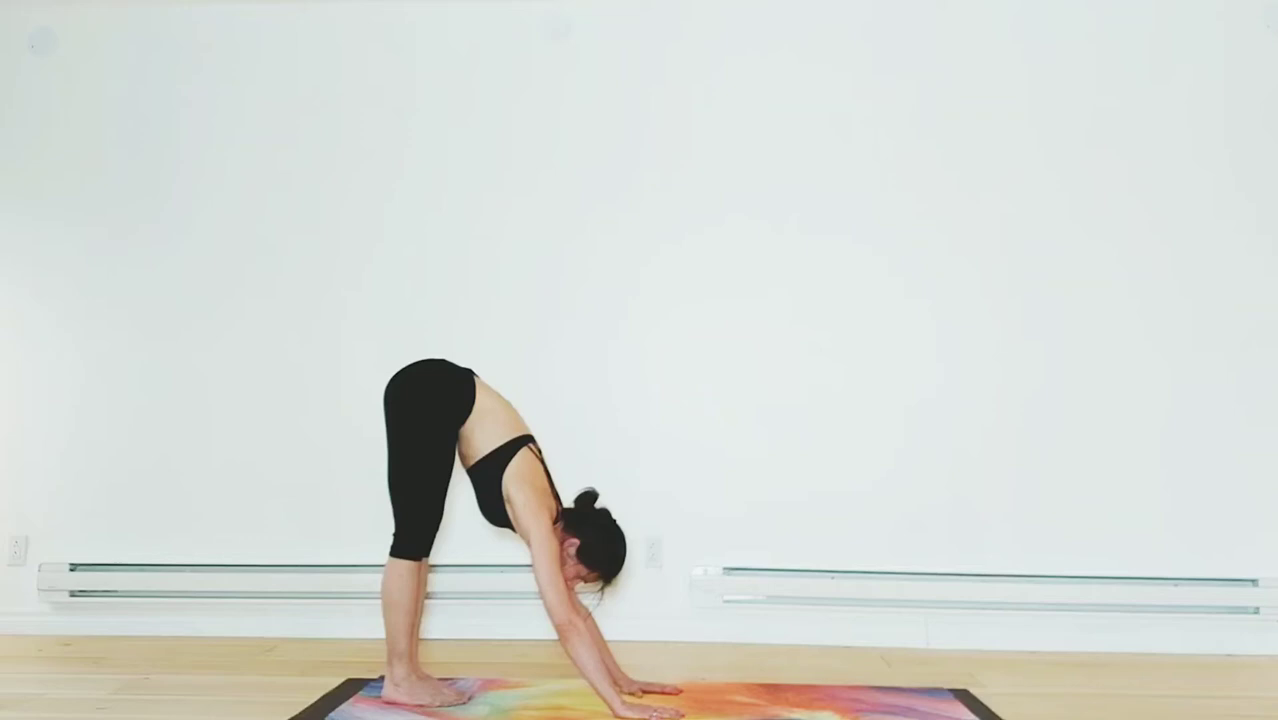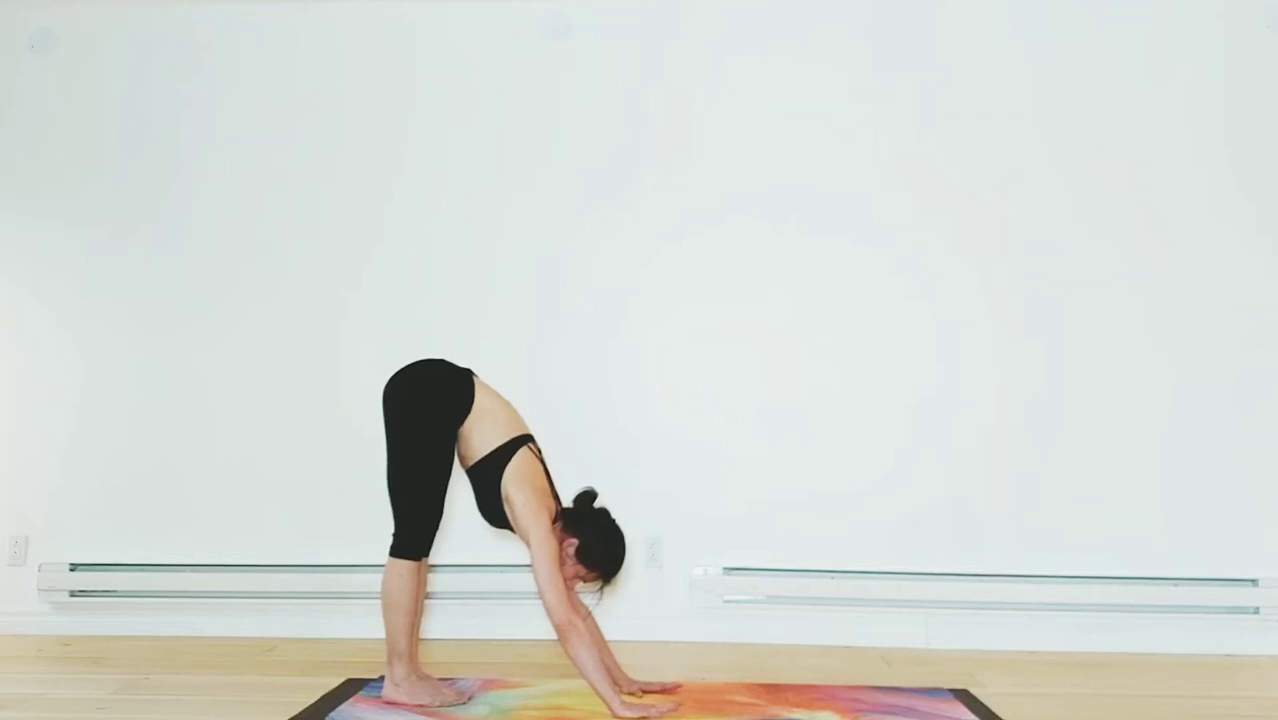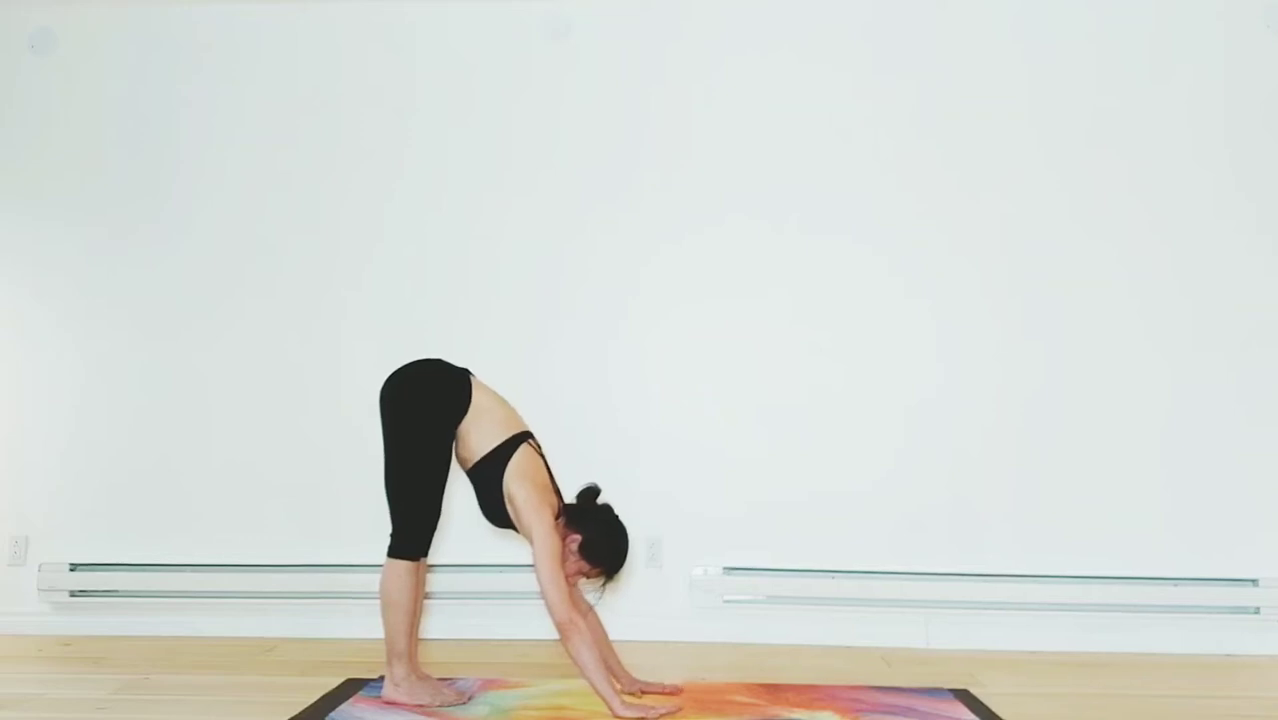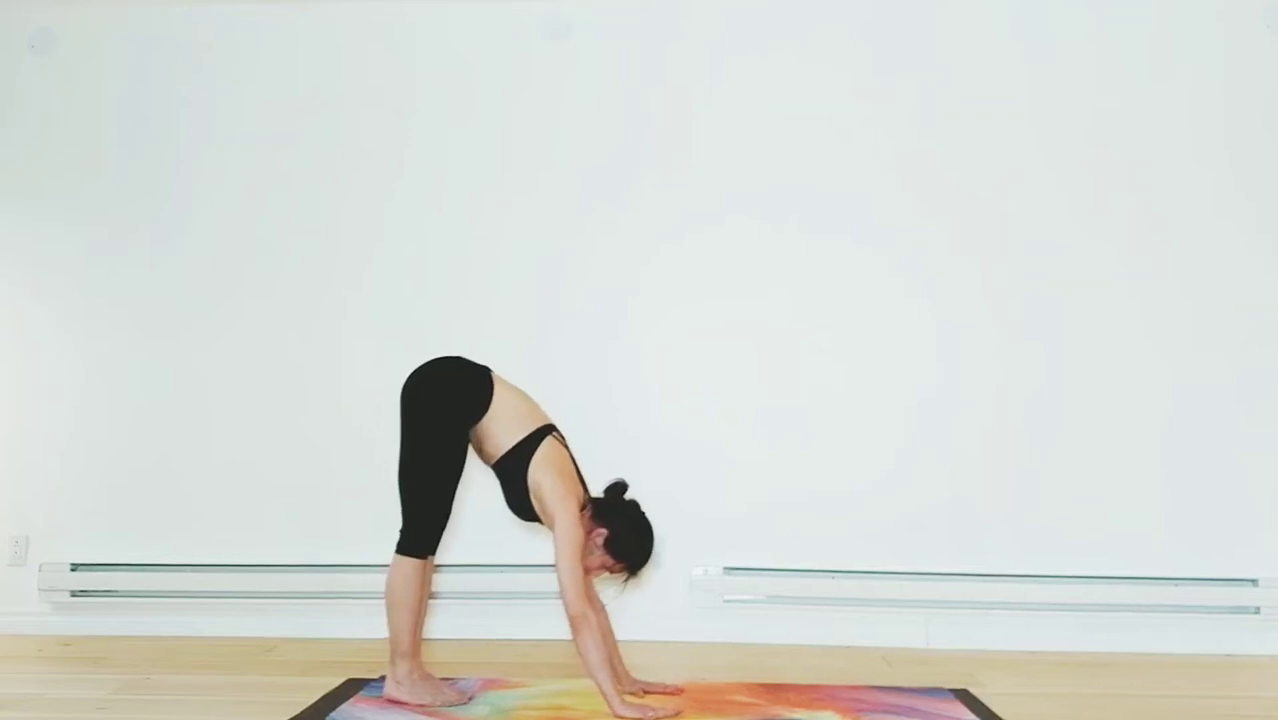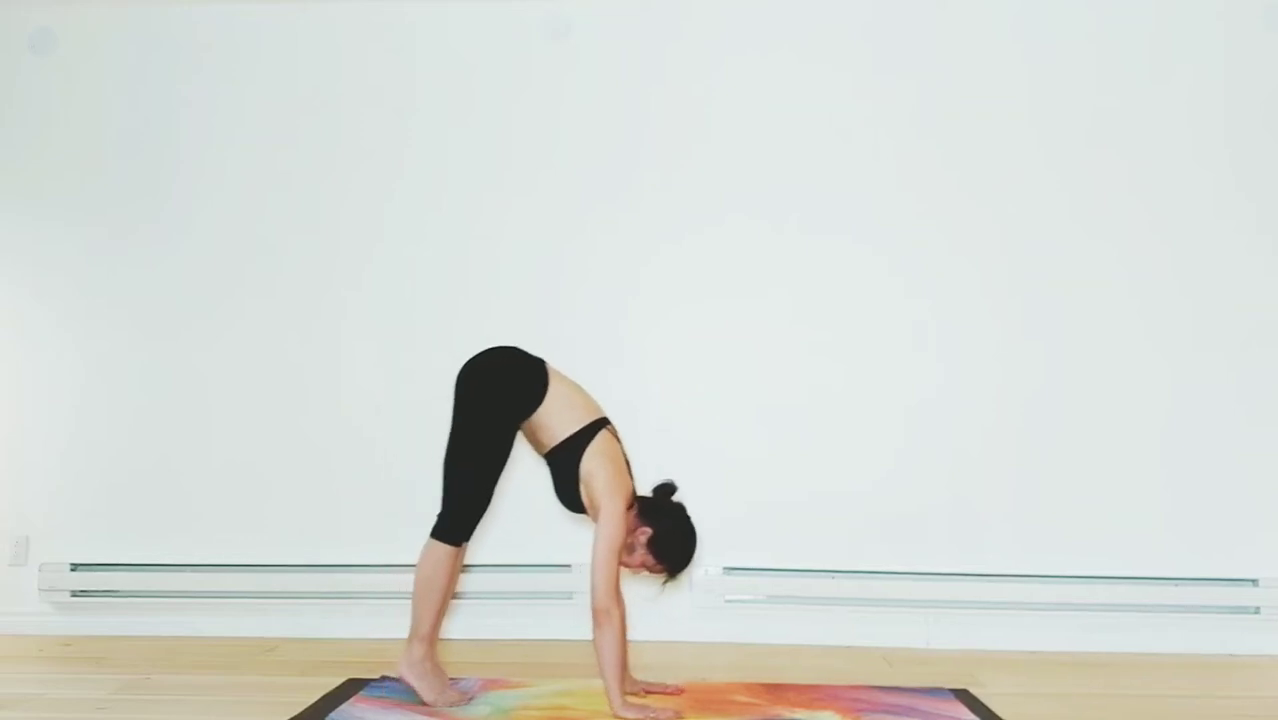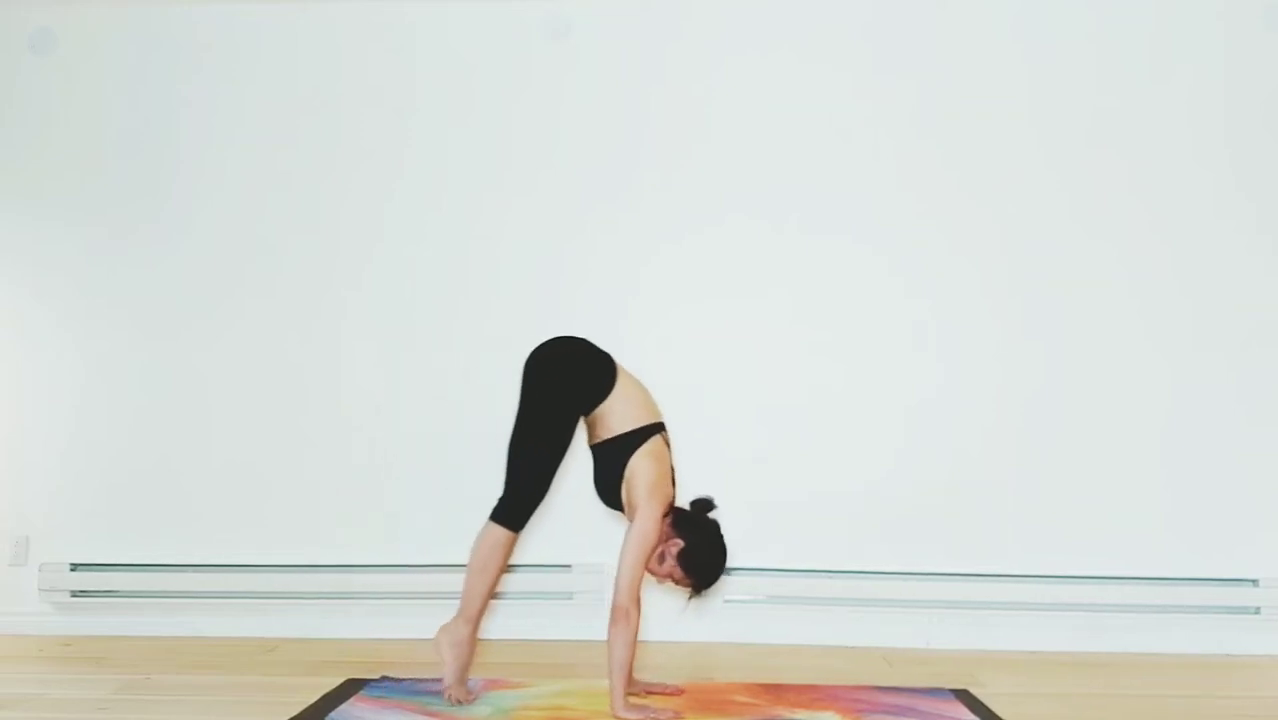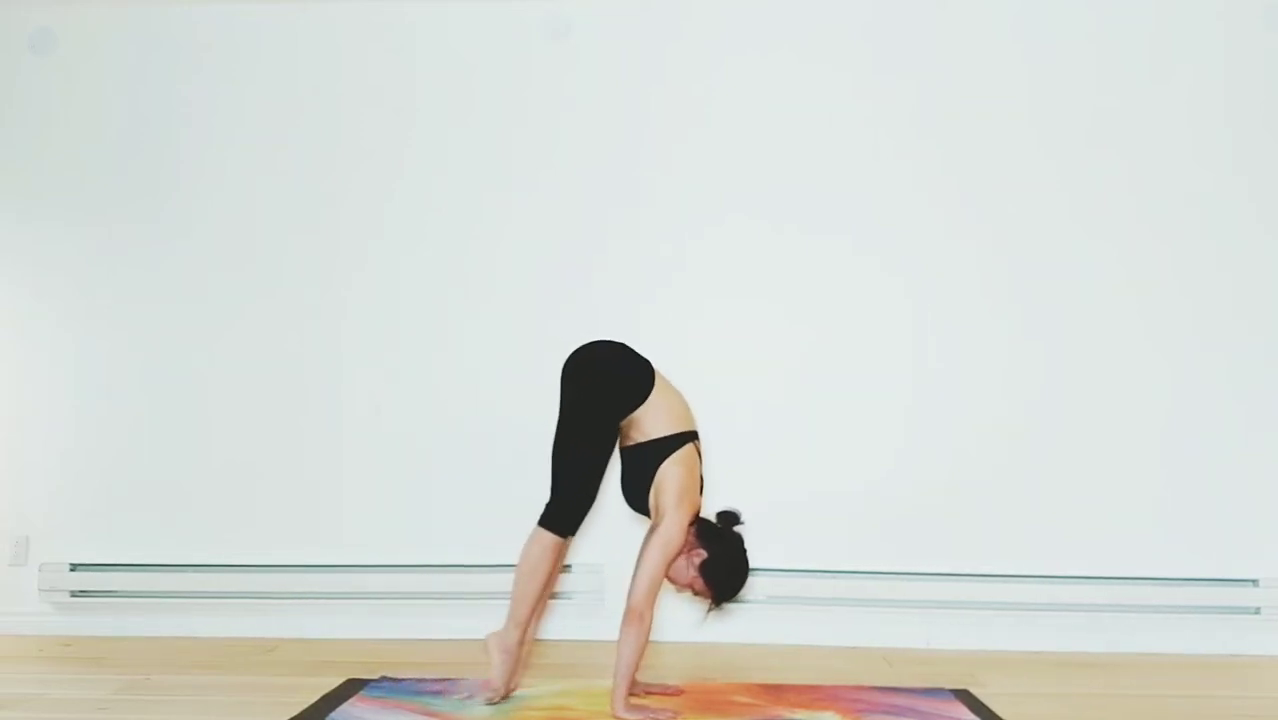
dt=0.4s
person 1, frame 1
left shoulder: (551, 518)
right shoulder: (539, 521)
left elbow: (574, 609)
right elbow: (566, 624)
left wrist: (621, 680)
left hip: (444, 399)
right hip: (424, 395)
left knee: (420, 538)
right knee: (412, 538)
left ankle: (408, 671)
right ankle: (399, 679)
person 1, frame 2
left shoulder: (549, 517)
right shoulder: (537, 521)
left elbow: (575, 609)
right elbow: (566, 623)
left wrist: (622, 680)
left hip: (444, 399)
right hip: (424, 396)
left knee: (419, 539)
right knee: (412, 538)
left ankle: (408, 672)
right ankle: (399, 679)
person 1, frame 3
left shoulder: (553, 517)
right shoulder: (540, 517)
left elbow: (578, 606)
right elbow: (567, 621)
left wrist: (624, 679)
left hip: (441, 399)
right hip: (421, 395)
left knee: (417, 539)
right knee: (410, 540)
left ankle: (407, 672)
right ankle: (399, 679)
person 1, frame 4
left shoulder: (577, 509)
right shoulder: (567, 511)
left elbow: (589, 601)
right elbow: (579, 613)
left wrist: (623, 679)
left hip: (461, 394)
right hip: (441, 392)
left knee: (426, 537)
right knee: (420, 536)
left ankle: (410, 670)
right ankle: (402, 675)
person 1, frame 5
left shoulder: (620, 503)
right shoulder: (613, 503)
left elbow: (610, 598)
right elbow: (604, 607)
left wrist: (624, 679)
left hip: (515, 383)
right hip: (498, 381)
left knee: (461, 522)
right knee: (458, 521)
right ankle: (418, 655)
person 1, frame 6
left shoulder: (655, 508)
right shoulder: (651, 509)
left elbow: (626, 603)
right elbow: (624, 607)
left wrist: (626, 681)
left hip: (576, 373)
right hip: (565, 370)
left knee: (520, 507)
right knee: (518, 506)
right ankle: (461, 630)
person 1, frame 7
left shoulder: (676, 511)
right shoulder: (677, 516)
left elbow: (638, 604)
right elbow: (638, 609)
left wrist: (627, 682)
left hip: (613, 381)
right hip: (602, 375)
left knee: (568, 519)
right knee: (562, 516)
left ankle: (520, 640)
right ankle: (510, 638)
